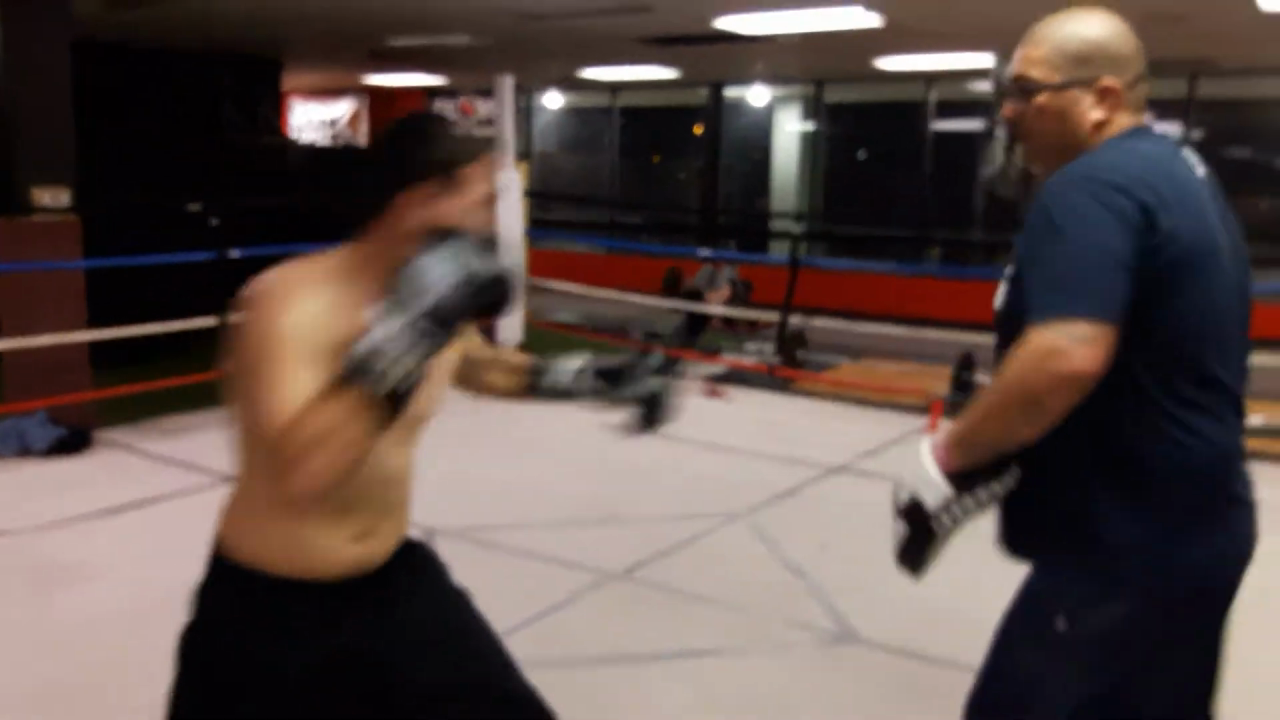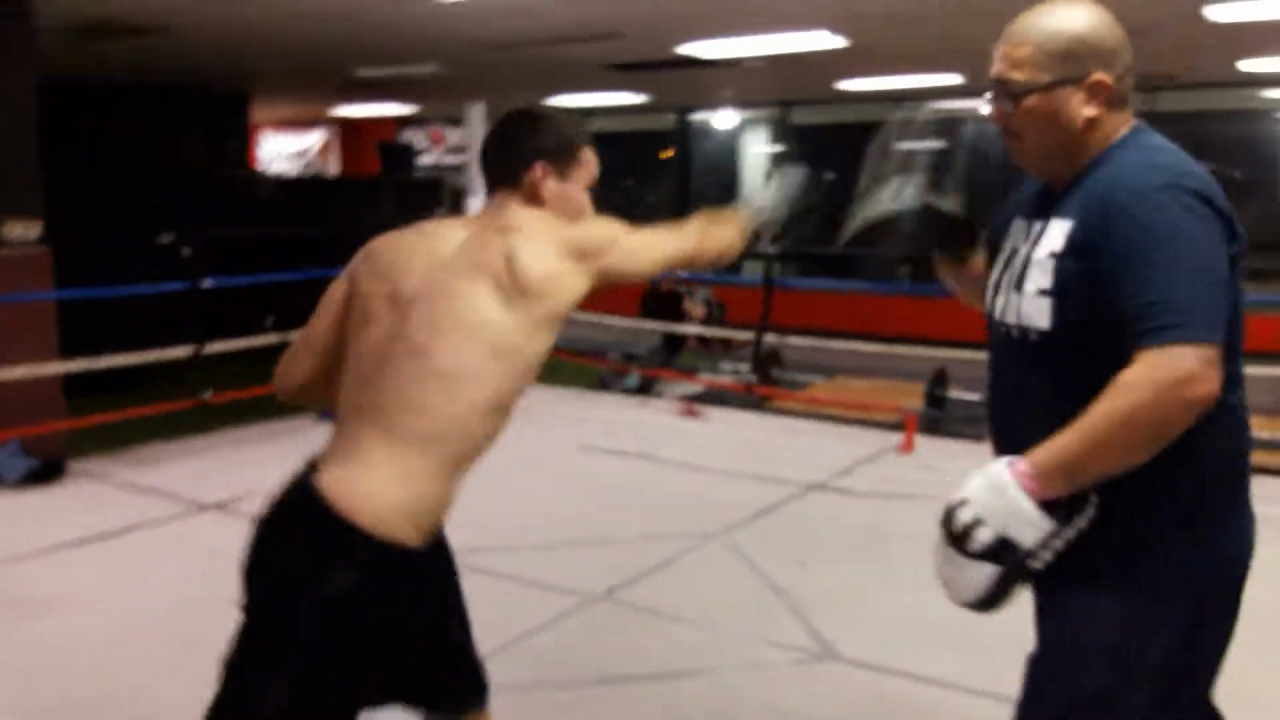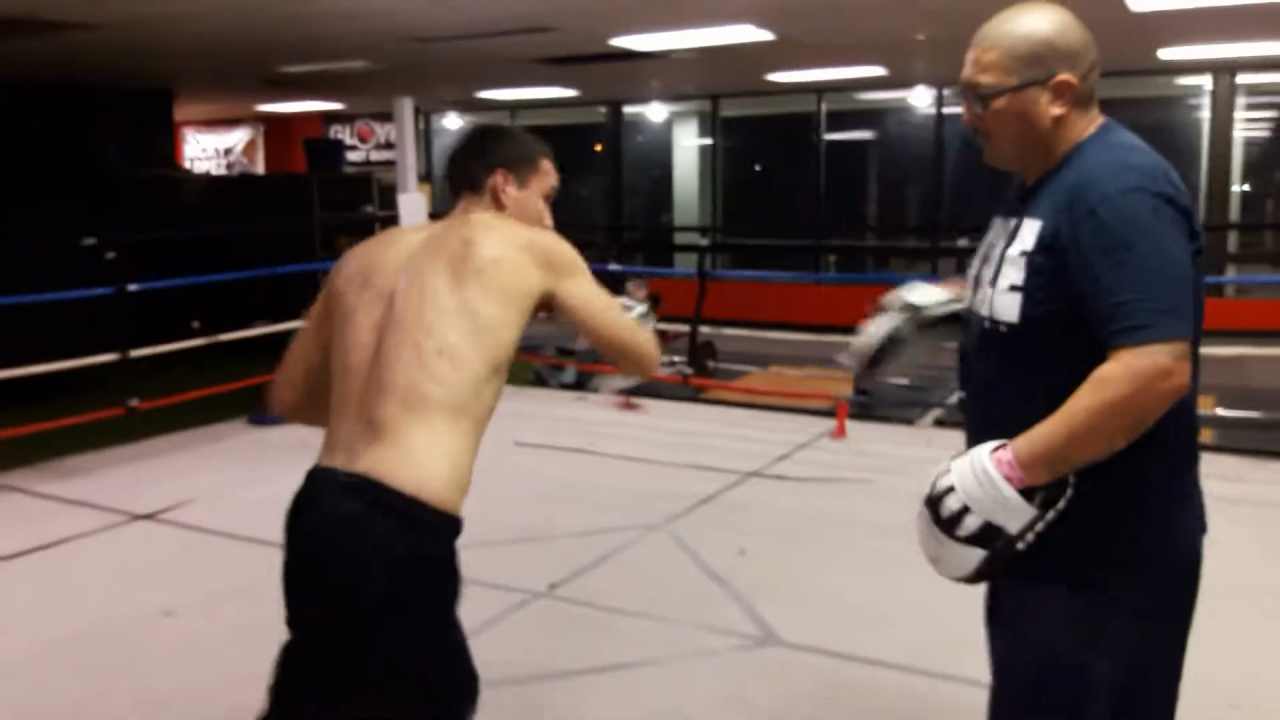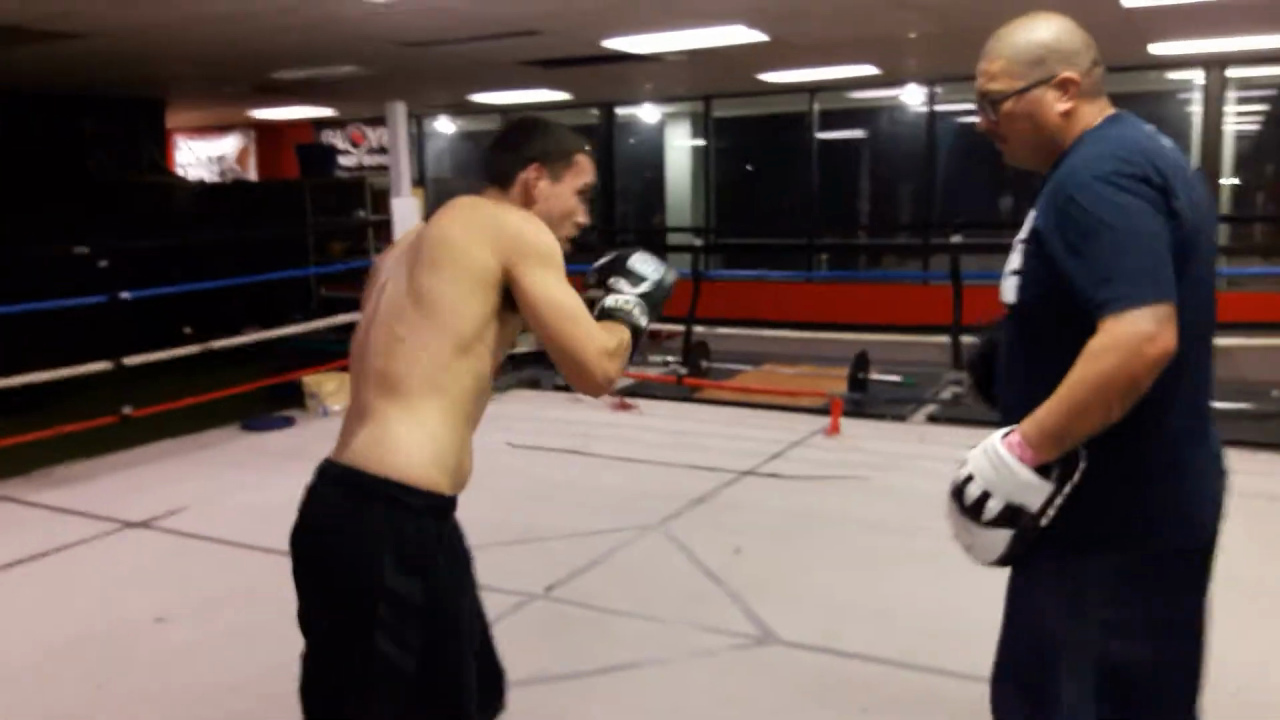
dt=0.2s
person 1, frame 1
left shoulder: (1097, 189)
right shoulder: (1173, 173)
left elbow: (1064, 356)
left wrist: (949, 453)
left hip: (1131, 543)
right hip: (1184, 527)
person 1, frame 2
left shoulder: (1158, 196)
right shoulder: (1048, 186)
left elbow: (1178, 377)
left wrist: (1023, 482)
left hip: (1153, 546)
right hip: (1103, 532)
person 1, frame 3
left shoulder: (1111, 194)
right shoulder: (1053, 180)
left elbow: (1153, 369)
left wrist: (1010, 468)
right wrist: (962, 295)
left hip: (1104, 537)
right hip: (1067, 520)
person 1, frame 4
left shoulder: (1097, 178)
right shoulder: (1147, 154)
left elbow: (1142, 339)
left wrist: (1020, 449)
right wrist: (1024, 330)
left hip: (1109, 508)
right hip: (1169, 489)
person 2, frame 1
left shoulder: (427, 291)
right shoulder: (286, 301)
left elbow: (482, 365)
right elbow: (297, 475)
left wrist: (579, 376)
right wrist: (406, 330)
left hip: (394, 584)
right hip: (267, 606)
person 2, frame 2
left shoulder: (389, 248)
right shoulder: (562, 246)
left elbow: (294, 378)
right elbow: (700, 240)
right wrist: (764, 205)
left hip: (352, 535)
right hip: (336, 559)
person 2, frame 3
left shoulder: (365, 256)
right shoulder: (530, 248)
left elbow: (289, 400)
right elbow: (641, 355)
right wrist: (620, 314)
left hip: (335, 512)
right hip: (391, 534)
person 2, frame 4
left shoulder: (437, 242)
right shoulder: (513, 228)
right elbow: (596, 371)
left wrist: (501, 369)
right wrist: (630, 298)
left hip: (407, 516)
right hip: (387, 526)
